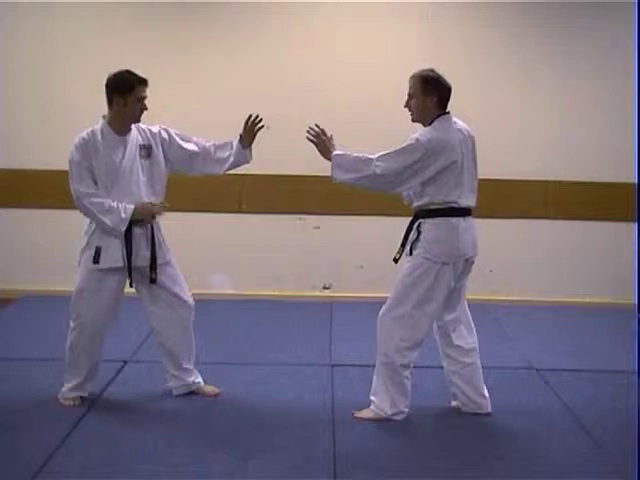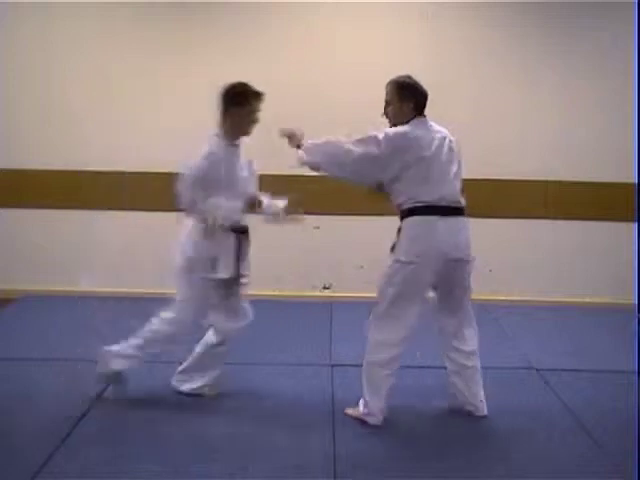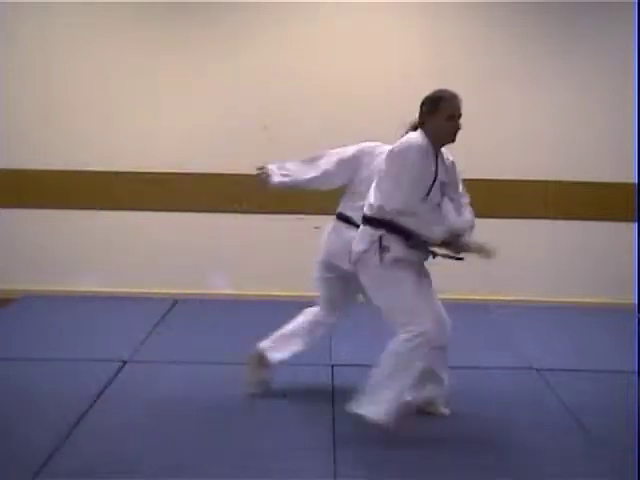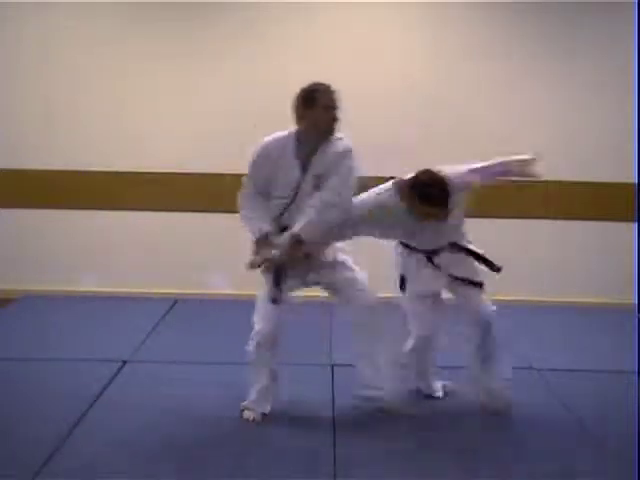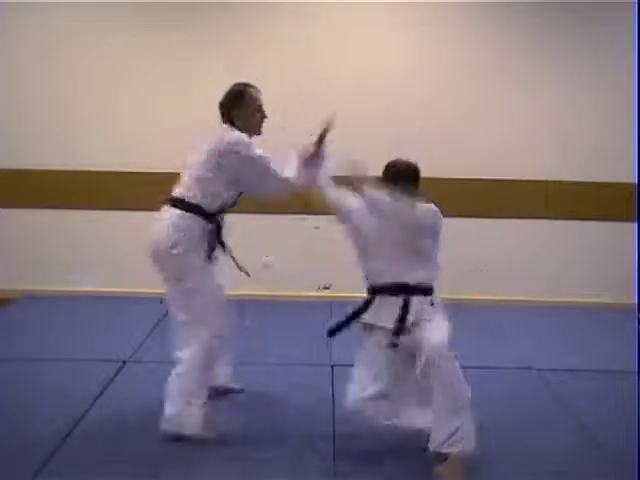
dt=0.5s
person 1, frame 1
left shoulder: (432, 141)
right shoulder: (461, 132)
left elbow: (383, 170)
left wrist: (332, 155)
right wrist: (416, 192)
left hip: (438, 236)
right hip: (460, 233)
left knee: (398, 320)
right knee: (453, 318)
left ankle: (389, 404)
right ankle: (473, 399)
person 1, frame 2
left shoulder: (401, 139)
right shoulder: (444, 137)
left elbow: (350, 157)
left wrist: (304, 147)
right wrist: (390, 189)
left hip: (420, 236)
right hip: (455, 233)
left knee: (387, 324)
right knee: (458, 321)
left ankle: (371, 407)
right ankle: (472, 401)
person 1, frame 3
left shoulder: (443, 163)
right shoulder: (410, 150)
left elbow: (456, 205)
right elbow: (403, 207)
left wrist: (460, 234)
right wrist: (445, 237)
left hip: (402, 250)
right hip: (381, 248)
left knee: (436, 326)
right knee: (419, 330)
left ankle: (422, 395)
right ankle: (375, 406)
person 1, frame 4
left shoulder: (342, 152)
right shoulder: (271, 149)
left elbow: (332, 202)
right elbow: (249, 198)
left wrist: (300, 239)
right wrist: (265, 236)
left hip: (320, 245)
left knee: (367, 304)
right knee: (267, 330)
left ankle: (375, 382)
right ankle: (259, 400)
person 1, frame 5
left shoulder: (232, 143)
right shoulder: (236, 145)
left elbow: (262, 180)
right elbow: (274, 185)
left wrist: (307, 163)
right wrist: (309, 164)
left hip: (179, 231)
right hip: (186, 236)
left knee: (212, 312)
right knee: (204, 328)
left ankle: (213, 378)
right ankle: (181, 417)
person 2, frame 1
left shoulder: (156, 137)
right shoulder: (87, 144)
left elbow: (201, 156)
right elbow: (84, 197)
left wrist: (241, 146)
right wrist: (129, 212)
left hip: (148, 239)
right hip: (107, 241)
left knee: (176, 308)
right knee: (89, 317)
left ankle: (186, 379)
right ankle: (74, 386)
person 2, frame 2
left shoulder: (236, 150)
right shoulder: (215, 152)
right elbow: (191, 196)
left wrist: (273, 205)
right wrist: (239, 206)
left hip: (227, 246)
right hip: (210, 245)
left knee: (233, 319)
right knee: (181, 317)
left ankle: (192, 378)
right ankle: (116, 358)
person 2, frame 3
left shoulder: (368, 152)
left elbow: (318, 169)
left wrist: (276, 173)
left hip: (341, 242)
left knee: (326, 312)
left ankle: (266, 355)
person 2, frame 4
left shoulder: (455, 181)
right shoulder: (380, 201)
left elbow: (487, 169)
right elbow: (328, 225)
left wrist: (519, 164)
right wrist: (288, 247)
left hip: (453, 255)
right hip: (418, 262)
left knee: (484, 316)
right knee: (423, 334)
left ankle: (491, 386)
right ankle: (424, 383)
person 2, frame 5
left shoulder: (428, 217)
right shoulder: (364, 208)
left elbow: (405, 219)
right elbow: (330, 193)
left hip: (419, 311)
right hip: (380, 319)
left knee: (437, 356)
right knee: (362, 398)
left ankle: (454, 447)
right ankle: (443, 422)
